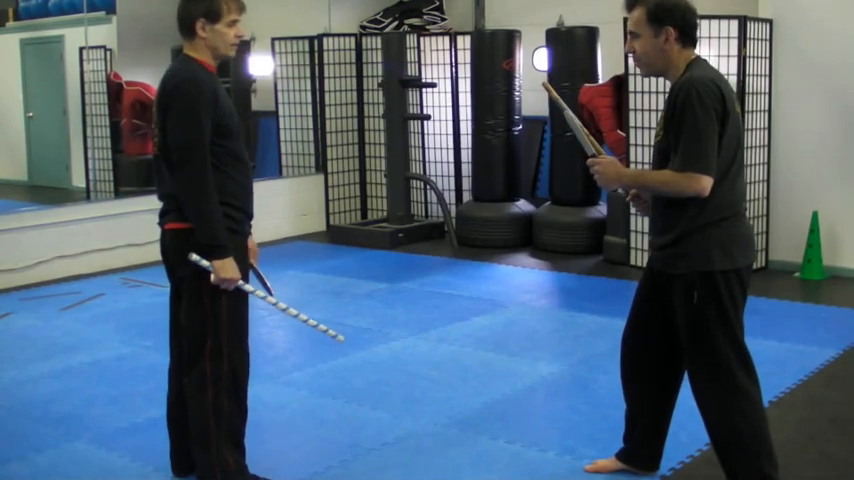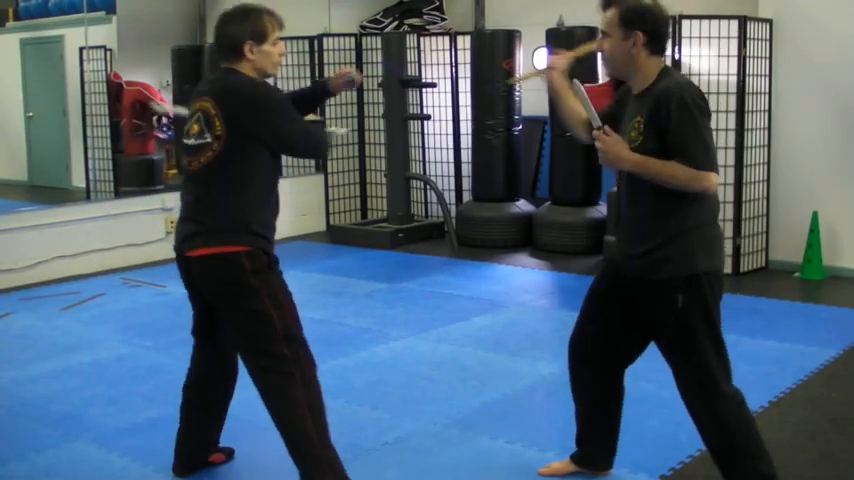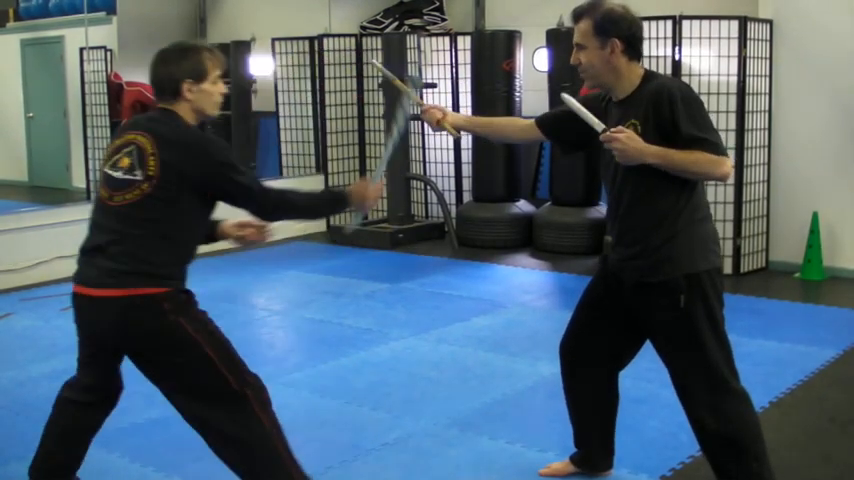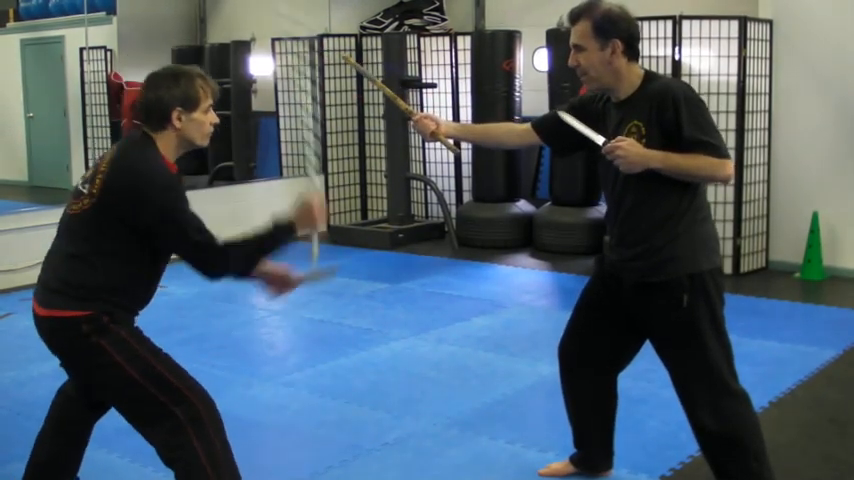
dt=1s
person 1, frame 1
left shoulder: (696, 88)
right shoulder: (692, 84)
left elbow: (697, 180)
left wrist: (624, 177)
right wrist: (652, 196)
left hip: (708, 257)
right hip: (678, 252)
left knee: (720, 373)
right knee: (644, 351)
person 1, frame 2
left shoulder: (676, 96)
right shoulder: (635, 95)
left elbow: (705, 178)
right elbow: (586, 131)
left wrist: (626, 161)
right wrist: (556, 81)
left hip: (682, 265)
right hip: (635, 259)
left knee: (705, 382)
right knee: (590, 352)
person 1, frame 3
left shoulder: (669, 95)
right shoulder: (597, 106)
left elbow: (720, 166)
right elbow: (529, 129)
left wrist: (645, 151)
right wrist: (458, 120)
left hip: (681, 269)
right hip: (623, 264)
left knee: (710, 387)
right knee: (582, 355)
person 1, frame 4
left shoulder: (670, 97)
right shoulder: (595, 108)
left elbow: (722, 168)
right elbow: (523, 134)
left wrist: (649, 158)
right wrist: (449, 128)
left hip: (681, 270)
right hip: (622, 265)
left knee: (711, 390)
right knee: (581, 357)
person 2, frame 1
left shoulder: (194, 79)
right shoulder: (191, 84)
right elbow: (193, 175)
left wrist: (238, 233)
right wrist: (220, 251)
left hip: (198, 238)
right hip: (203, 242)
left knee: (192, 351)
right knee: (219, 357)
person 2, frame 2
left shoulder: (208, 94)
right shoulder: (252, 96)
left elbow: (279, 111)
right elbow: (308, 142)
left wrist: (327, 86)
right wrist: (322, 129)
left hip: (195, 249)
right hip: (236, 254)
left knee: (213, 351)
right knee: (288, 367)
person 2, frame 3
left shoulder: (129, 133)
right shoulder: (192, 145)
right elbow: (260, 200)
left wrist: (218, 229)
right wrist: (346, 197)
left hip: (90, 293)
right hip: (147, 300)
left knee: (91, 388)
right knee: (238, 399)
person 2, frame 4
left shoulder: (143, 158)
right shoulder: (146, 177)
left elbow: (191, 245)
right elbow: (211, 260)
left wrist: (256, 268)
right wrist: (291, 226)
left hip: (66, 306)
right hip: (84, 318)
left knee: (89, 390)
right knee: (188, 413)
